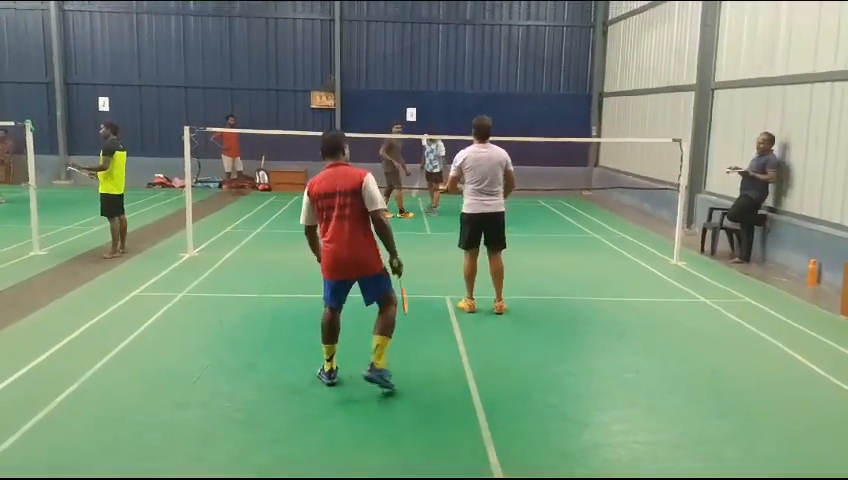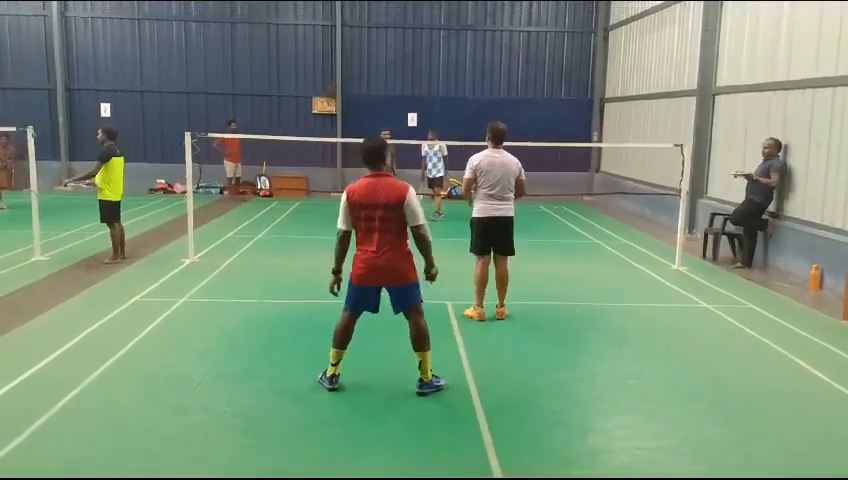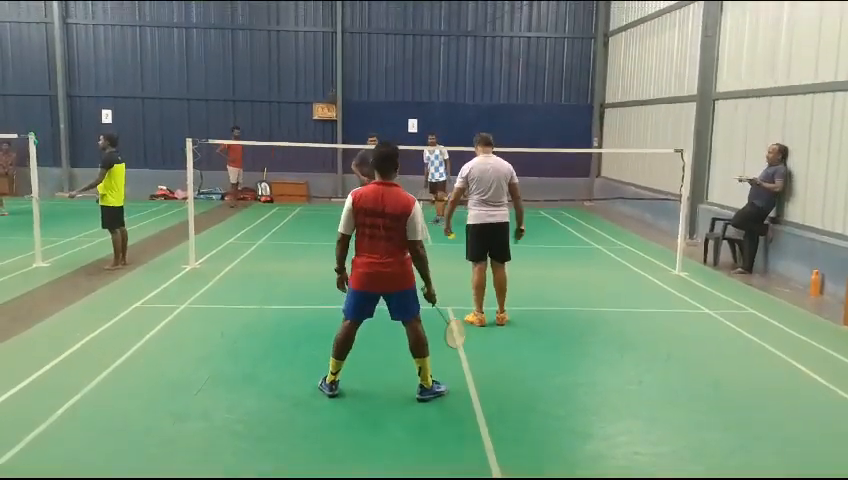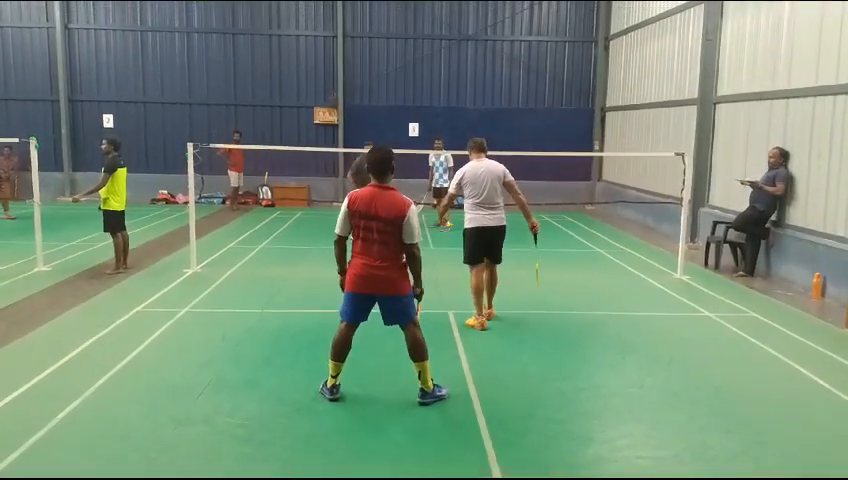
dt=0.5s
person 1, frame 1
left shoulder: (313, 186)
right shoulder: (362, 177)
left elbow: (310, 230)
right elbow: (379, 220)
left wrist: (322, 258)
right wrist: (393, 255)
left hip: (333, 259)
right hip: (365, 258)
left knee: (332, 310)
right knee: (388, 304)
left ankle: (329, 368)
right ankle: (377, 365)
person 1, frame 2
left shoulder: (351, 192)
right shoulder: (404, 190)
left elbow: (343, 236)
right elbow: (420, 233)
left wrist: (336, 271)
right wrist: (430, 263)
left hip: (365, 268)
right hip: (400, 267)
left knee: (348, 317)
right knee: (416, 317)
left ankle: (331, 374)
right ankle: (426, 378)
person 1, frame 3
left shoulder: (356, 196)
right shoulder: (409, 203)
left elbow: (342, 239)
right elbow: (417, 248)
left wrist: (340, 271)
right wrist: (428, 283)
left hip: (364, 274)
right hip: (399, 276)
left knee: (349, 324)
right knee: (414, 324)
left ankle: (331, 380)
right ankle: (426, 384)
person 1, frame 4
left shoulder: (352, 199)
right shoulder: (404, 205)
left elbow: (339, 241)
right elbow: (412, 251)
left wrist: (342, 272)
right wrist: (418, 283)
left hip: (359, 277)
right hip: (393, 280)
left knee: (346, 327)
right knee: (412, 328)
left ankle: (332, 384)
right ankle: (427, 388)
person 2, frame 1
left shoulder: (463, 155)
right shoulder: (502, 154)
left elbow: (451, 186)
right elbow: (511, 184)
left hip: (471, 211)
right hip: (496, 211)
left knee: (470, 255)
right knee: (495, 255)
left ankle: (469, 300)
right ankle: (499, 301)
person 2, frame 2
left shoulder: (476, 159)
right shoulder: (514, 162)
left elbow: (465, 191)
right elbow: (521, 192)
left hip: (482, 215)
right hip: (506, 216)
left knee: (482, 261)
right knee: (501, 262)
left ankle: (478, 308)
right ankle: (500, 307)
person 2, frame 3
left shoulder: (469, 167)
right shoulder: (506, 166)
left elbow: (454, 198)
right elbow: (517, 199)
left wrist: (447, 222)
right wrist: (520, 224)
left hip: (477, 222)
right hip: (501, 221)
left knee: (479, 267)
right knee: (499, 268)
left ankle: (479, 314)
right ankle: (501, 313)
person 2, frame 4
left shoulder: (463, 172)
right shoulder: (499, 168)
left elbow: (447, 201)
right elbow: (517, 195)
left wrist: (440, 217)
right wrist: (530, 219)
left hip: (474, 225)
right hip: (498, 224)
left knee: (476, 270)
right knee: (491, 266)
left ankle: (479, 317)
right ankle: (489, 308)
person 3, frame 1
left shoulder: (108, 145)
right shoulder: (120, 145)
left elbow: (104, 166)
left wrist: (82, 167)
right wrist: (98, 173)
left hip: (109, 188)
right hip: (118, 187)
left knee: (112, 218)
right knee: (120, 216)
left ankle: (114, 250)
right ankle: (122, 246)
person 3, frame 2
left shoulder: (106, 151)
right shoulder: (117, 151)
left elbow: (94, 172)
left wrist: (73, 180)
right wrist: (96, 182)
left hip: (108, 195)
right hip: (116, 193)
left knee: (112, 224)
right knee: (117, 222)
left ankle: (115, 256)
right ankle: (122, 252)
person 3, frame 3
left shoulder: (107, 158)
right shoulder: (118, 157)
left elbow: (98, 180)
left wrist: (78, 191)
right wrist: (103, 194)
left hip: (109, 200)
right hip: (117, 199)
left knee: (114, 230)
right knee: (121, 228)
left ankle: (117, 262)
right ankle: (123, 258)
person 3, frame 4
left shoulder: (111, 162)
right shoulder: (120, 161)
left elbow: (102, 184)
left wrist: (82, 195)
right wrist: (103, 200)
left hip: (111, 204)
right hip: (119, 203)
left knee: (115, 234)
right knee: (122, 231)
left ankle: (118, 266)
right ankle: (124, 262)
person 4, frame 1
left shoulder: (771, 159)
right shoulder: (757, 157)
left elbow: (772, 178)
left wrist: (752, 174)
right wrist: (739, 170)
left hip: (754, 195)
right hip: (747, 194)
left knee: (732, 215)
right knee: (746, 225)
left ankle: (762, 219)
right ankle: (744, 256)
person 4, frame 2
left shoulder: (776, 164)
right shoulder: (766, 162)
left elbow: (774, 182)
left wrist: (755, 178)
right wrist: (746, 176)
left hip: (759, 200)
right hip: (753, 199)
left knee: (735, 218)
right knee: (749, 231)
left ankle: (764, 224)
right ankle: (746, 261)
person 4, frame 3
left shoulder: (780, 169)
right shoulder: (770, 167)
left elbow: (778, 188)
left wrist: (759, 182)
right wrist: (751, 181)
left hip: (761, 205)
right hip: (756, 204)
left knee: (736, 221)
right knee: (750, 236)
left ankle: (764, 229)
right ankle: (746, 267)
person 4, frame 4
left shoulder: (781, 172)
right shoulder: (771, 171)
left elbow: (779, 191)
left wrist: (760, 185)
right wrist: (752, 184)
left hip: (762, 209)
right hip: (757, 207)
left knee: (737, 224)
right knee: (752, 239)
left ankle: (765, 233)
right ankle: (748, 270)
